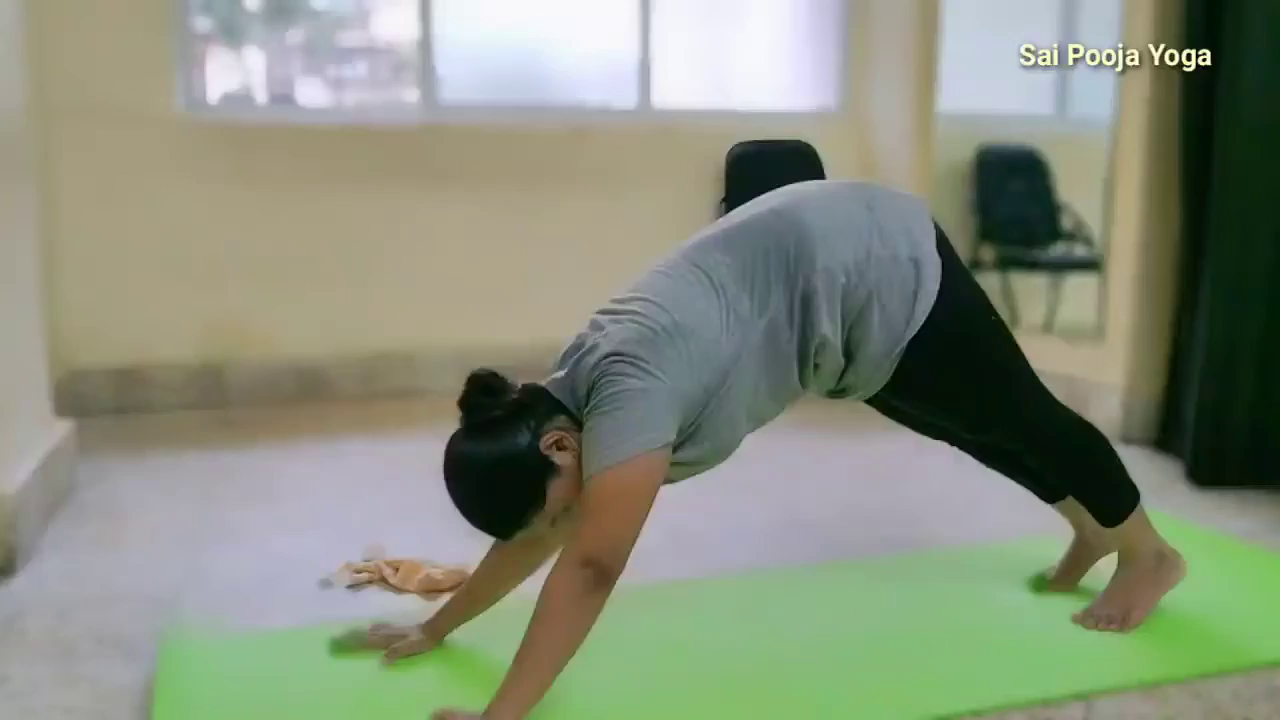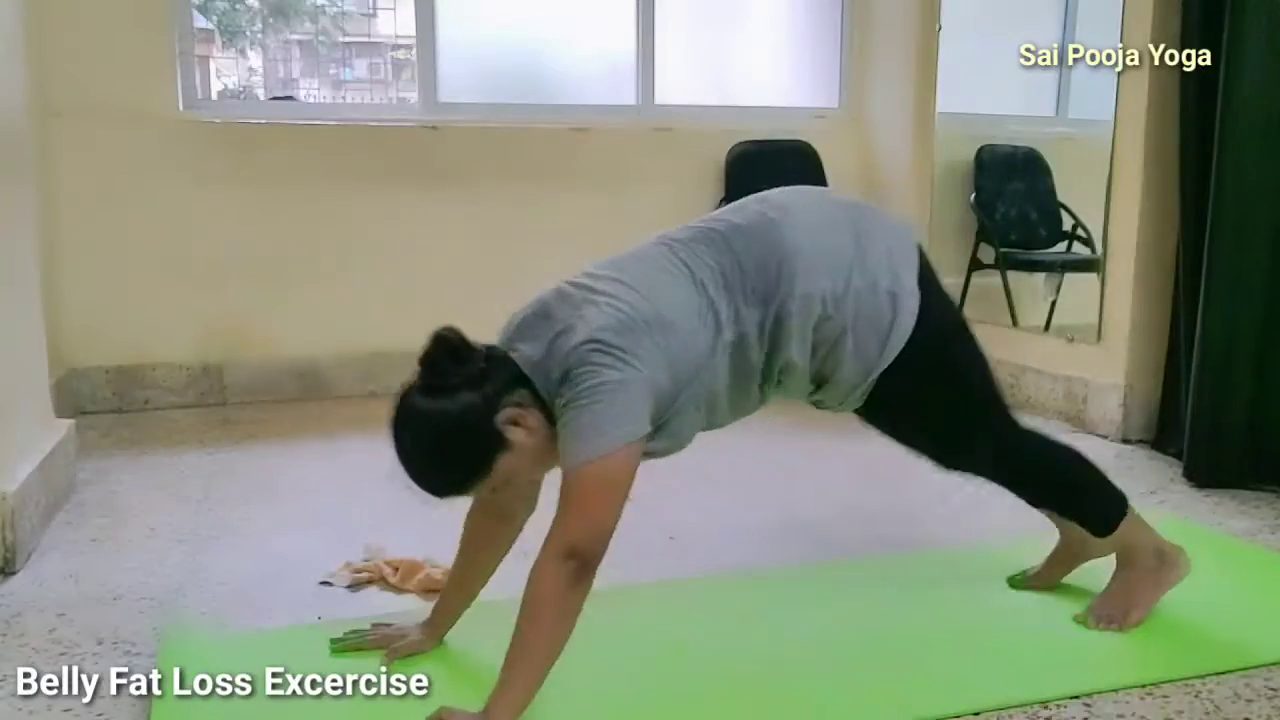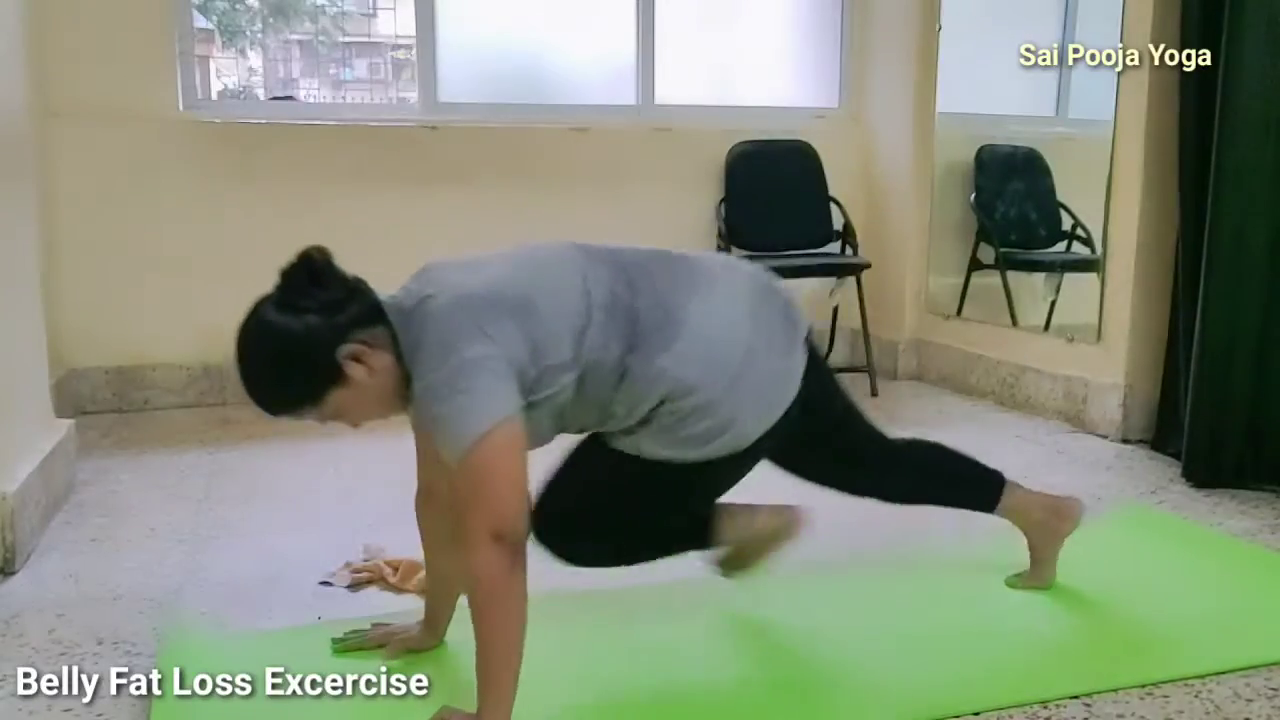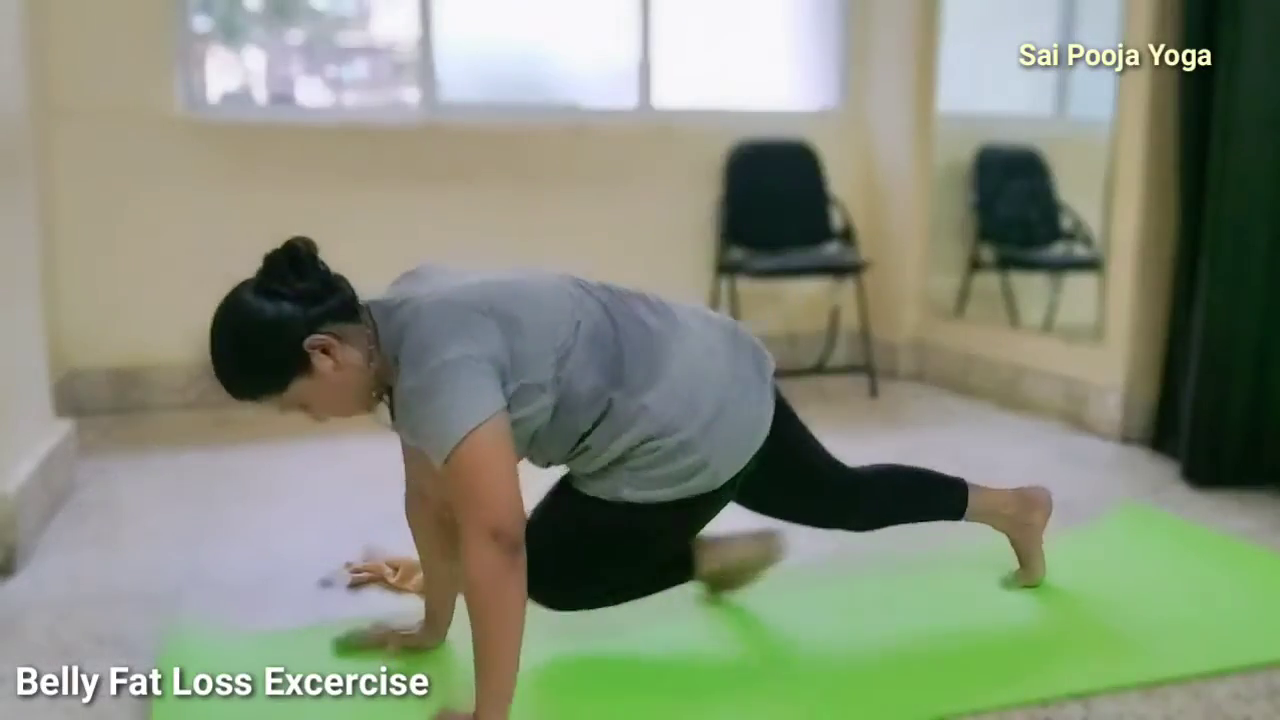
dt=0.5s
person 1, frame 1
left shoulder: (628, 396)
right shoulder: (562, 404)
left elbow: (589, 568)
right elbow: (538, 535)
right wrist: (436, 627)
left hip: (881, 269)
right hip: (823, 250)
left knee: (1019, 415)
right knee: (966, 423)
left ankle: (1149, 555)
right ankle: (1095, 527)
person 1, frame 2
left shoulder: (596, 383)
right shoulder: (513, 366)
left elbow: (571, 556)
right elbow: (500, 510)
right wrist: (431, 627)
left hip: (851, 291)
right hip: (801, 253)
left knee: (981, 436)
right knee: (954, 435)
left ankle: (1150, 552)
right ankle: (1081, 533)
person 1, frame 3
left shoulder: (452, 363)
right shoulder: (418, 317)
left elbow: (494, 543)
right elbow: (442, 493)
right wrist: (431, 624)
left hip: (716, 386)
right hip: (742, 320)
left knee: (568, 528)
right knee: (867, 460)
left ankle: (741, 524)
right ankle: (1043, 511)
person 1, frame 4
left shoulder: (433, 365)
right shoulder: (401, 322)
left elbow: (493, 542)
right elbow: (432, 497)
right wrist: (433, 625)
left hip: (687, 424)
right hip: (710, 373)
left knee: (555, 574)
right knee: (835, 494)
left ankle: (717, 554)
right ankle: (1014, 506)
